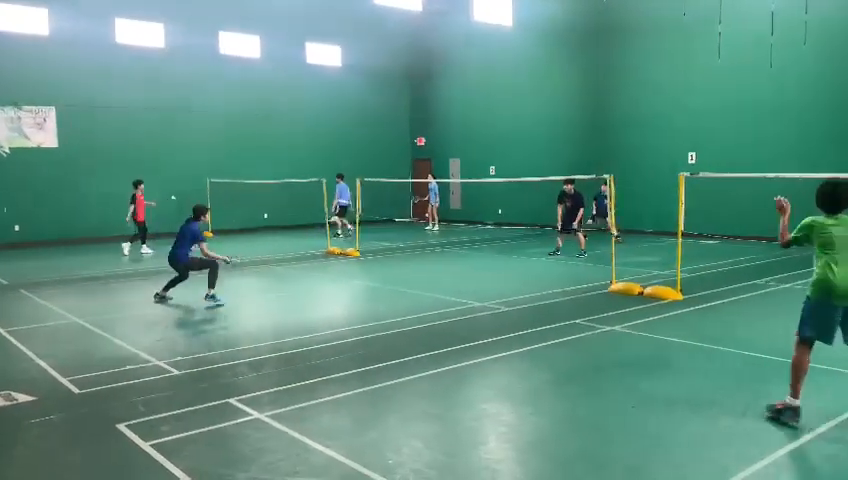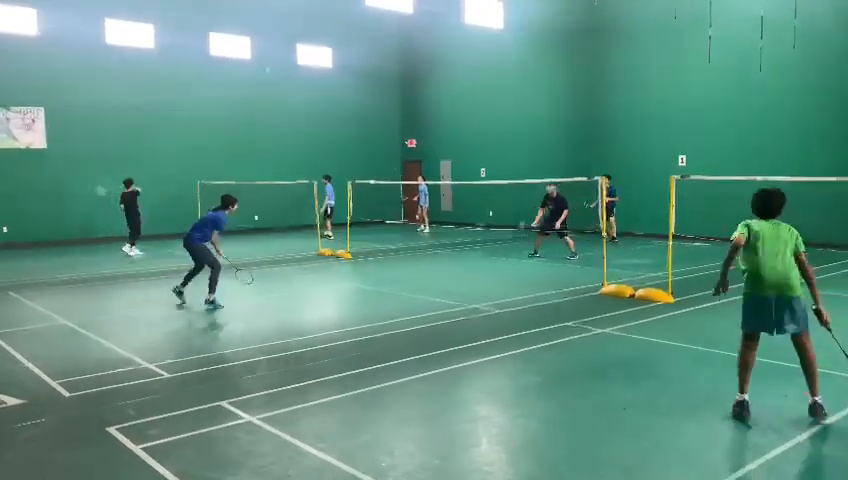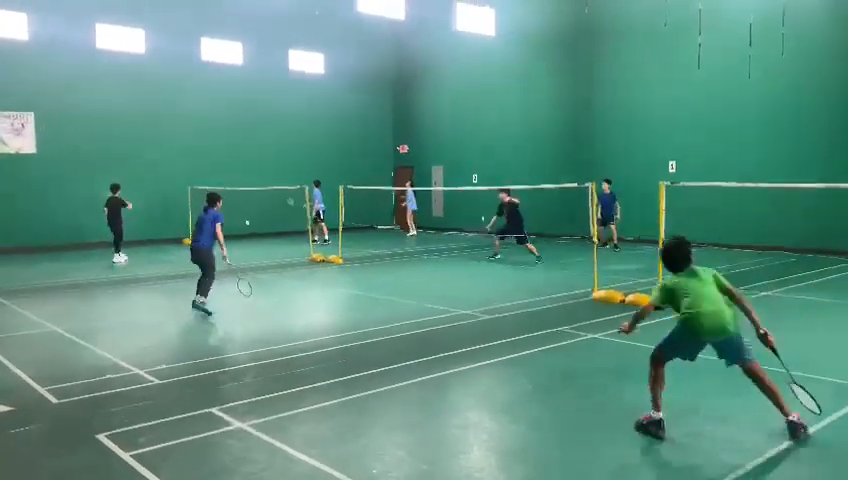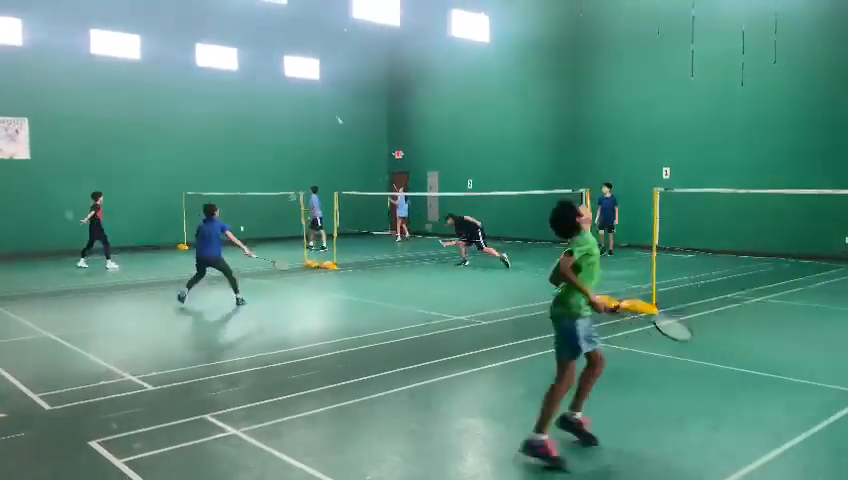
dt=0.4s
person 1, frame 1
left shoulder: (813, 224)
left elbow: (785, 242)
left wrist: (784, 214)
left hip: (825, 289)
left knee: (804, 344)
left ankle: (792, 404)
person 1, frame 2
left shoulder: (748, 225)
right shoulder: (790, 231)
left elbow: (737, 243)
right elbow: (805, 268)
left wrist: (723, 276)
right wrist: (818, 305)
left hip: (758, 285)
right hip: (789, 286)
left knee: (749, 341)
right knee: (803, 342)
left ankle: (742, 399)
right ankle: (816, 401)
person 1, frame 3
left shoulder: (667, 284)
right shoulder: (707, 273)
left elbow: (647, 309)
right elbow: (736, 296)
left wrist: (630, 326)
right wrist: (760, 330)
left hip: (692, 326)
right hip: (724, 324)
left knee: (657, 360)
right knee: (753, 370)
left ankle: (655, 418)
right ankle: (791, 419)
person 1, frame 4
left shoulder: (581, 241)
right shoulder: (584, 240)
left elbow: (554, 278)
right elbow: (563, 267)
right wrist: (589, 296)
left hip: (578, 312)
right hip: (570, 313)
left knee: (597, 361)
right knee: (566, 374)
left ankle: (573, 415)
right ankle: (538, 439)
person 2, frame 1
left shoulder: (188, 223)
right shoulder: (196, 230)
right elbow: (205, 252)
right wrist: (222, 258)
left hip: (172, 258)
right hip: (181, 260)
left knee: (183, 275)
right knee: (214, 264)
left ankle: (161, 294)
right ankle: (211, 295)
person 2, frame 2
left shoulder: (214, 212)
right shoulder: (221, 218)
right elbow: (213, 238)
right wrist: (219, 251)
left hip: (189, 240)
right hip: (195, 242)
left knee: (199, 266)
right knee: (216, 267)
left ankle: (180, 288)
right ankle: (211, 300)
person 2, frame 3
left shoulder: (201, 214)
right shoulder: (217, 214)
right elbow: (218, 232)
right wrist: (224, 248)
left hip: (194, 248)
right hip: (204, 248)
left knee: (205, 273)
right knee: (210, 276)
left ankle: (197, 299)
right ankle: (201, 301)
person 2, frame 4
left shoulder: (201, 226)
right shoulder: (219, 224)
left elbow: (197, 243)
right elbow: (231, 237)
right wrist: (245, 248)
left hip: (201, 257)
right hip: (215, 257)
left knee: (200, 274)
right knee: (229, 274)
left ankle: (184, 293)
right ankle: (238, 297)
